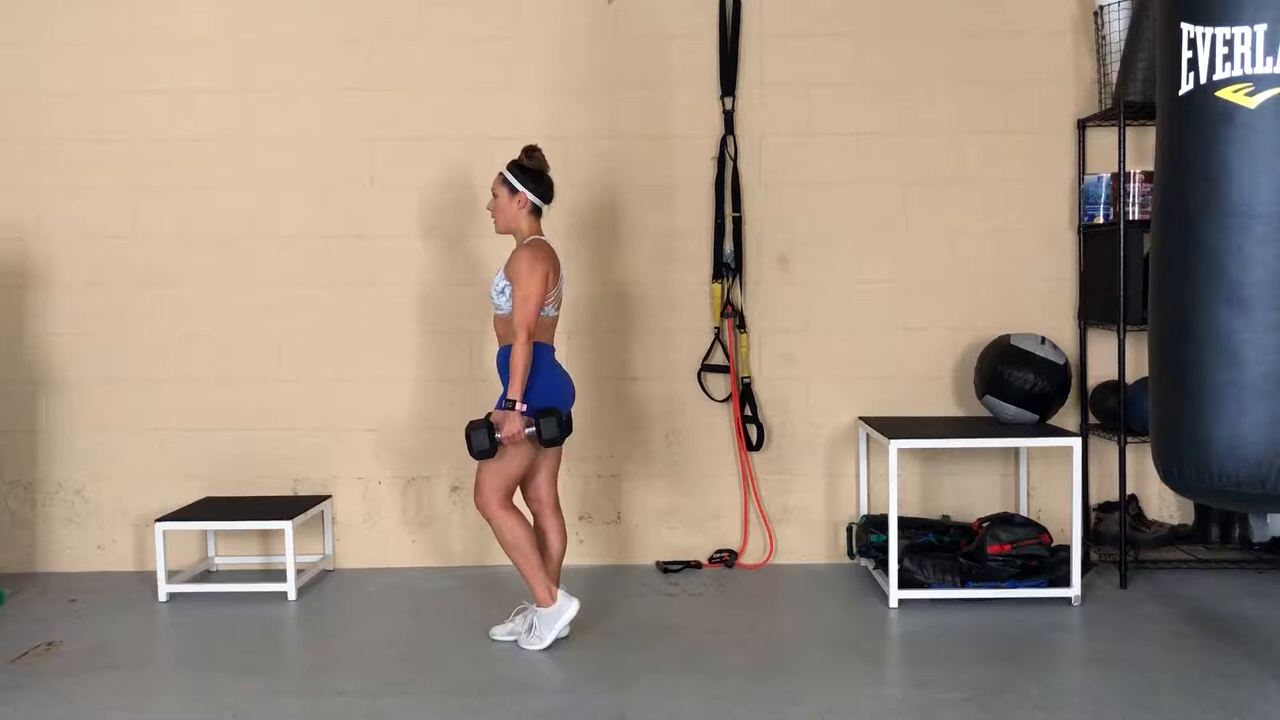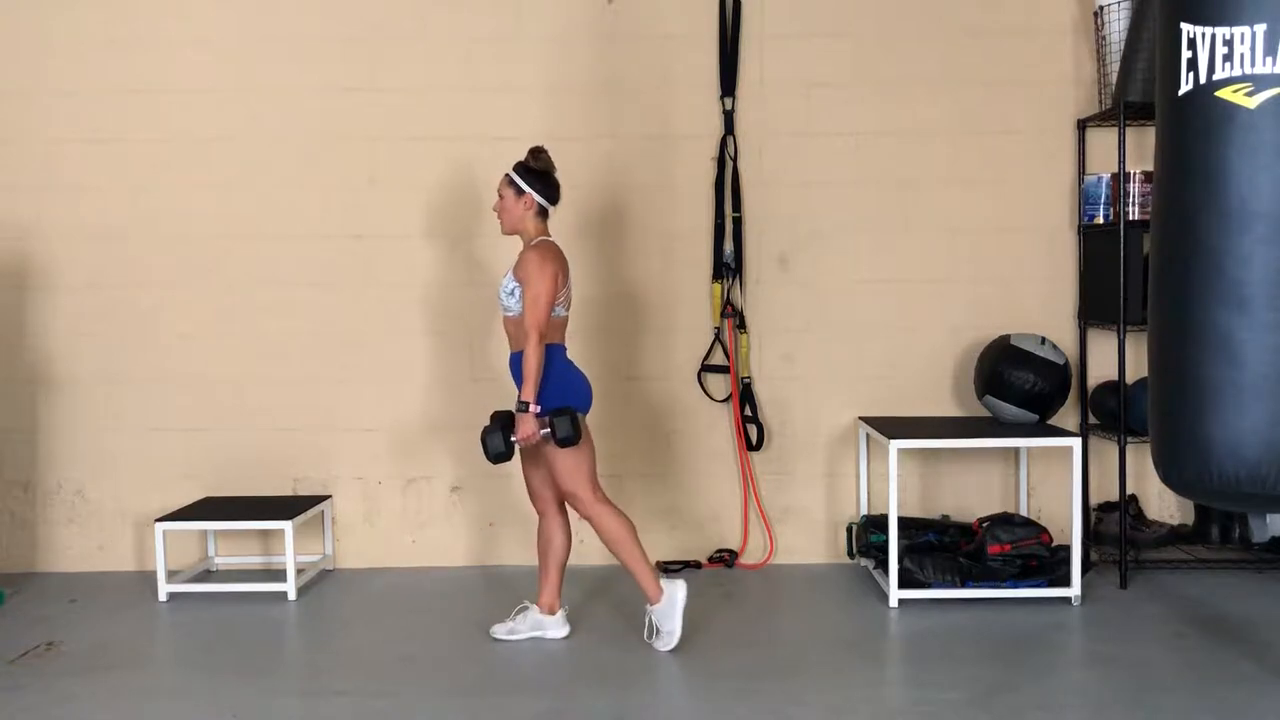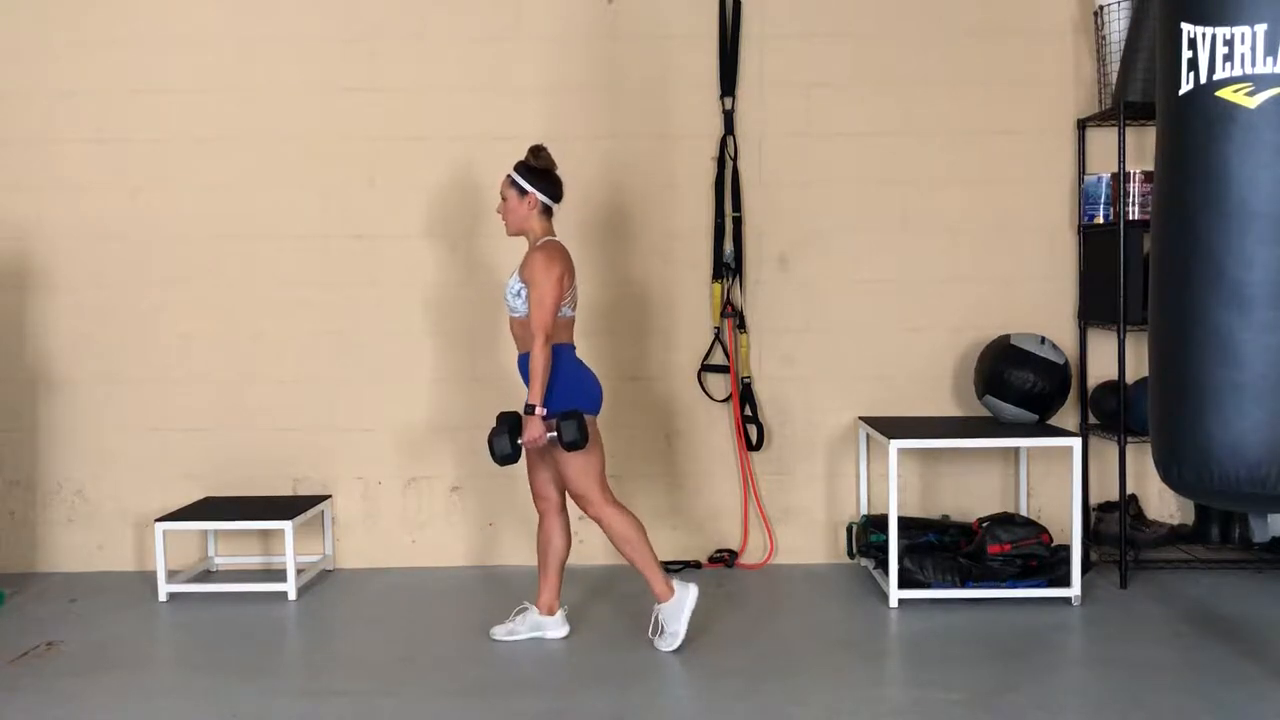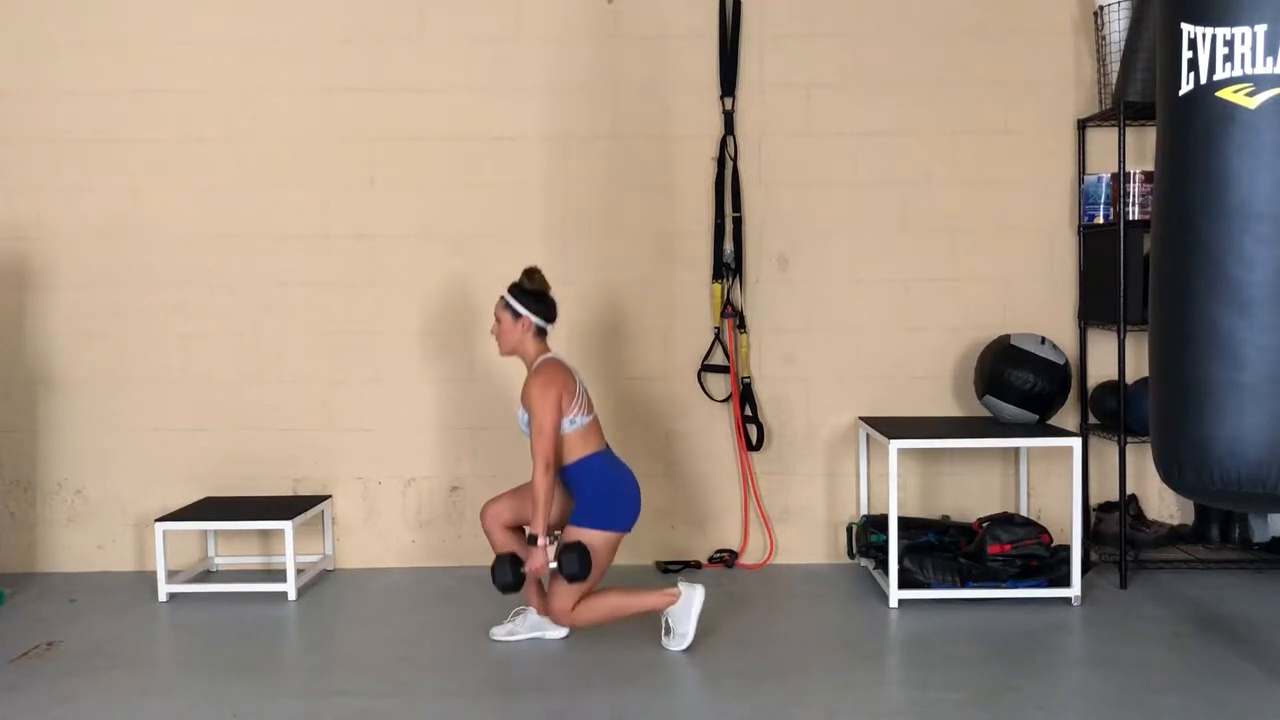
dt=0.7s
person 1, frame 1
left shoulder: (529, 254)
right shoulder: (536, 254)
left elbow: (523, 335)
left wrist: (513, 405)
left hip: (535, 385)
right hip: (540, 384)
left knee: (491, 497)
right knee: (541, 501)
left ankle: (550, 603)
right ankle: (545, 607)
person 1, frame 2
left shoulder: (536, 256)
right shoulder: (542, 254)
left elbow: (534, 337)
left wrist: (527, 407)
right wrist: (531, 403)
left hip: (551, 386)
right hip: (547, 385)
left knee: (586, 499)
right knee: (547, 504)
left ankle: (660, 594)
right ankle: (548, 611)
person 1, frame 3
left shoulder: (543, 256)
right shoulder: (545, 254)
left elbow: (540, 337)
left wrist: (534, 409)
right wrist: (538, 406)
left hip: (562, 387)
right hip: (555, 388)
left knee: (594, 499)
right knee: (548, 500)
left ankle: (670, 596)
right ankle: (546, 612)
person 1, frame 4
left shoulder: (541, 381)
right shoulder: (550, 368)
left elbow: (544, 466)
right elbow: (553, 460)
left wrist: (538, 540)
right wrist: (540, 530)
left hip: (603, 492)
right hip: (588, 484)
left knee: (564, 610)
right knee: (494, 515)
left ankle: (676, 598)
right ankle: (540, 614)
